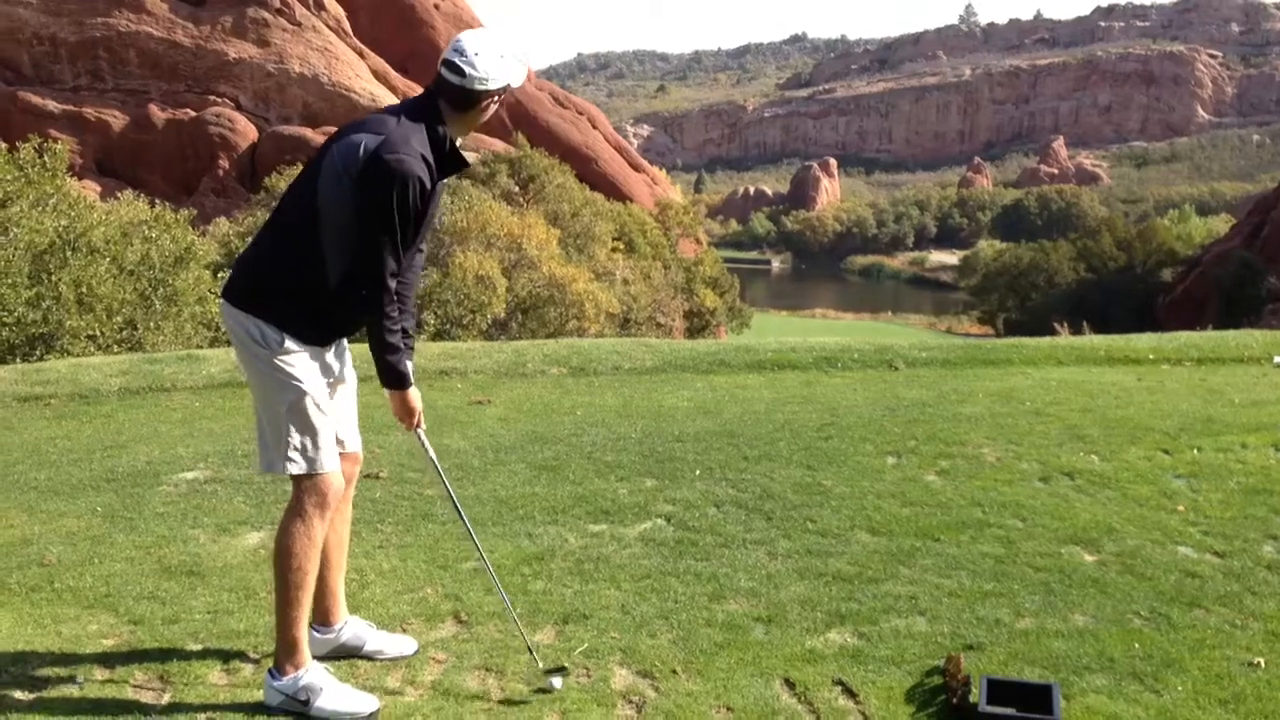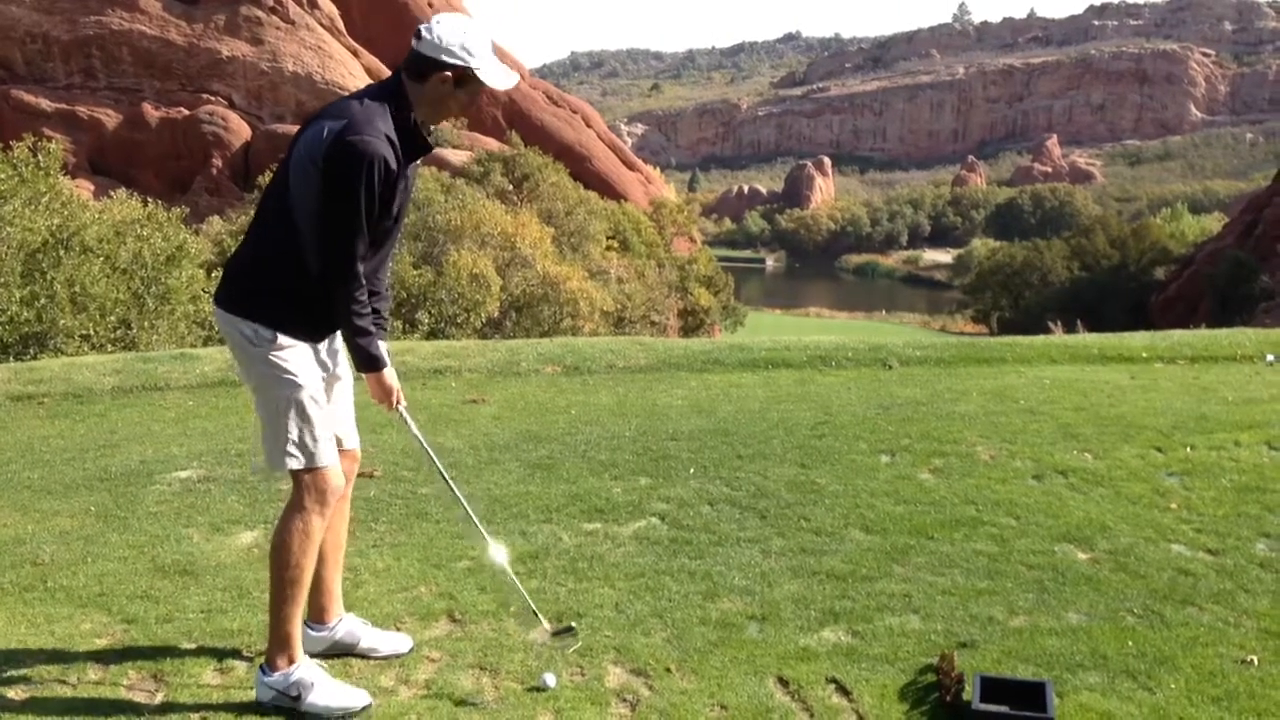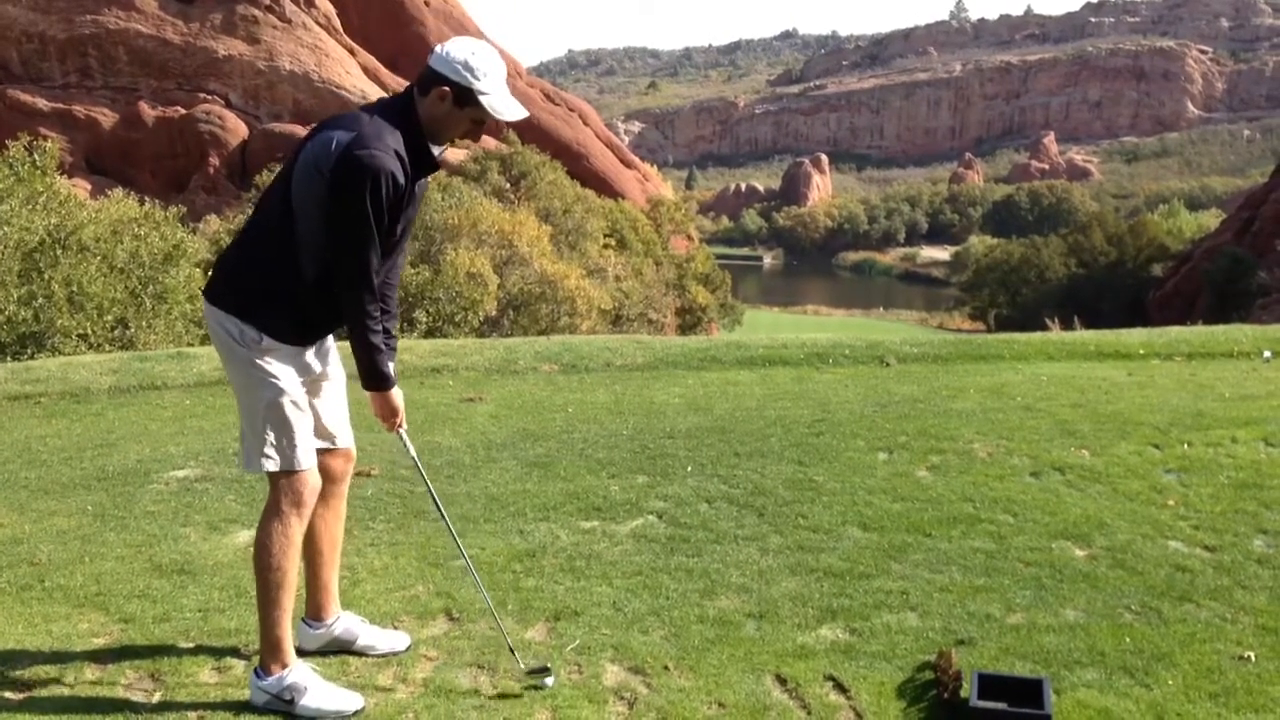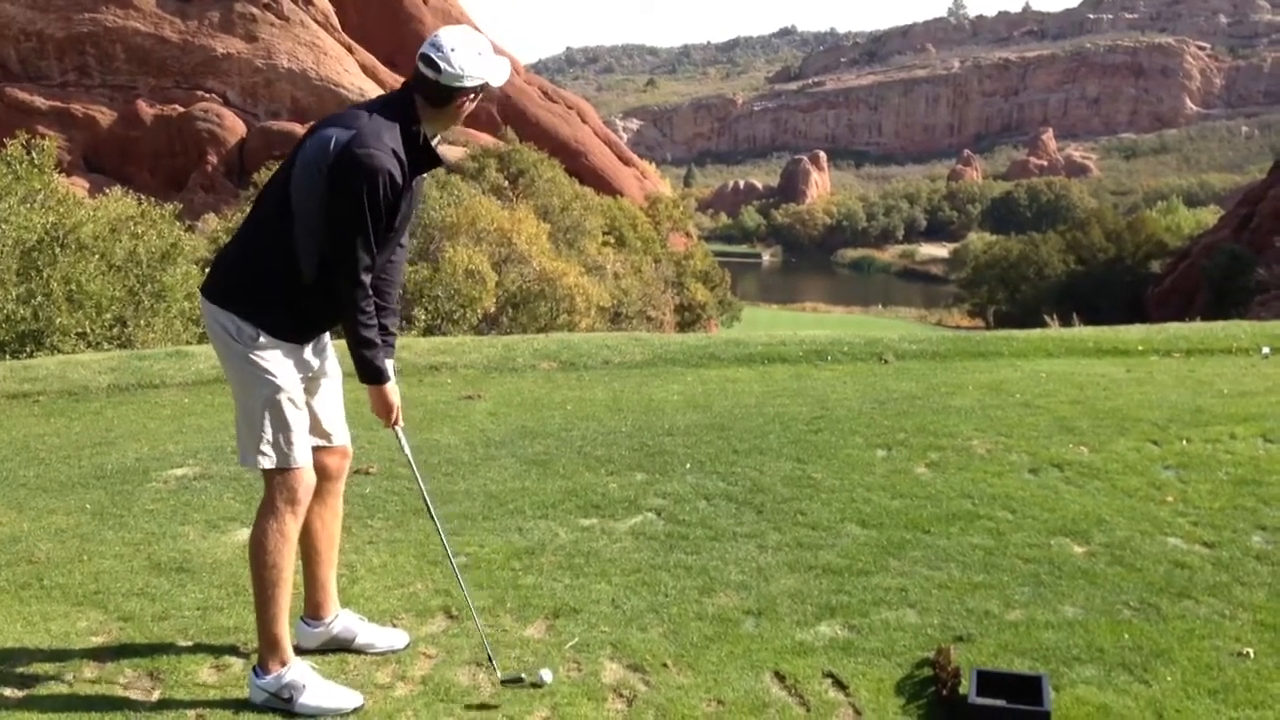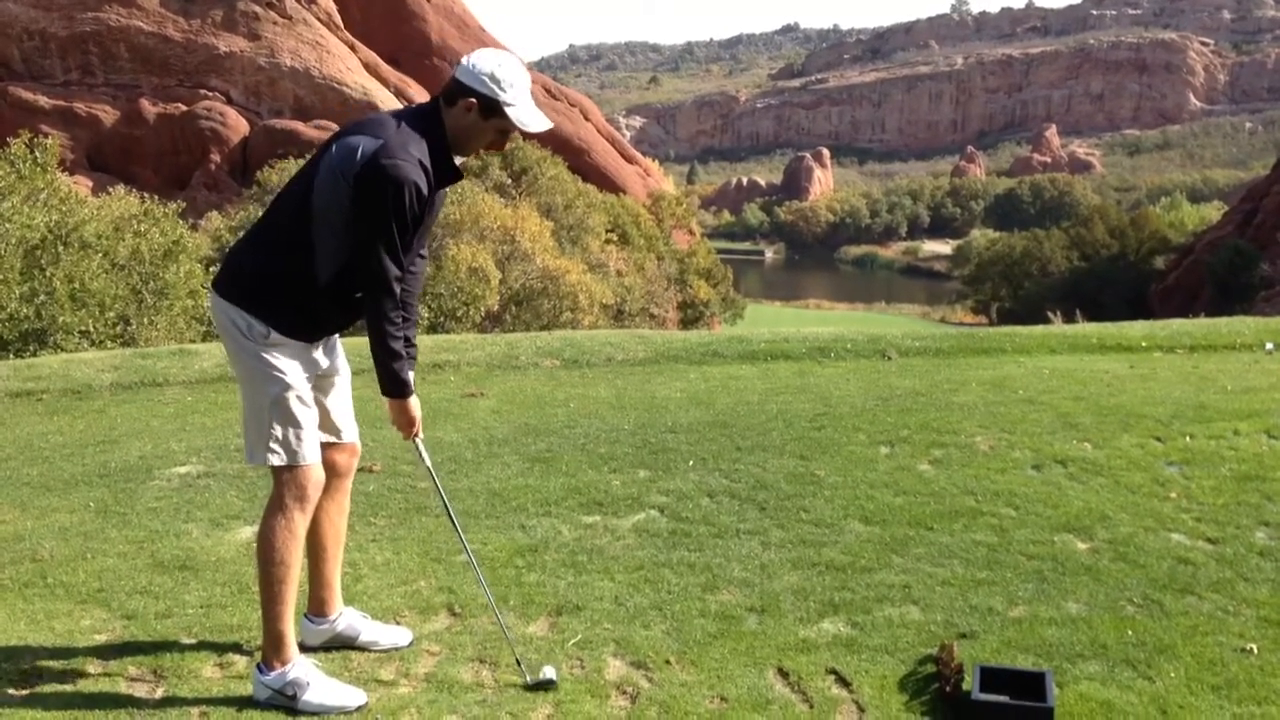
dt=1s
person 1, frame 1
left shoulder: (418, 143)
right shoulder: (400, 160)
left elbow: (400, 266)
right elbow: (376, 279)
left wrist: (402, 363)
right wrist: (399, 380)
left hip: (314, 319)
right hip: (275, 320)
left knee: (343, 468)
right knee: (319, 486)
left ankle: (330, 623)
person 1, frame 2
left shoulder: (389, 128)
right shoulder: (363, 141)
left elbow: (367, 257)
right elbow: (341, 265)
left wrist: (376, 347)
right wrist: (374, 362)
left hip: (311, 317)
right hip: (269, 318)
left knee: (342, 466)
right knee: (317, 485)
left ankle: (327, 621)
person 1, frame 3
left shoulder: (406, 146)
right shoulder: (370, 156)
left elbow: (380, 270)
right elbow: (355, 280)
left wrist: (385, 364)
right wrist: (380, 380)
left hip: (304, 321)
right hip: (259, 321)
left knee: (335, 463)
right knee: (296, 487)
left ankle: (323, 619)
person 1, frame 4
left shoulder: (401, 143)
right shoulder: (370, 154)
left elbow: (385, 259)
right elbow: (351, 275)
left wrist: (384, 357)
right wrist: (376, 375)
left hip: (300, 318)
right hip: (255, 317)
left knee: (332, 461)
right knee: (292, 484)
left ankle: (323, 617)
person 1, frame 5
left shoulder: (423, 152)
right shoulder: (397, 165)
left elbow: (403, 273)
right elbow: (381, 286)
left wrist: (403, 371)
right wrist: (399, 389)
left hip: (308, 315)
right hip: (264, 314)
left knee: (340, 458)
right knee: (301, 480)
left ankle: (326, 613)
right ankle: (278, 666)
